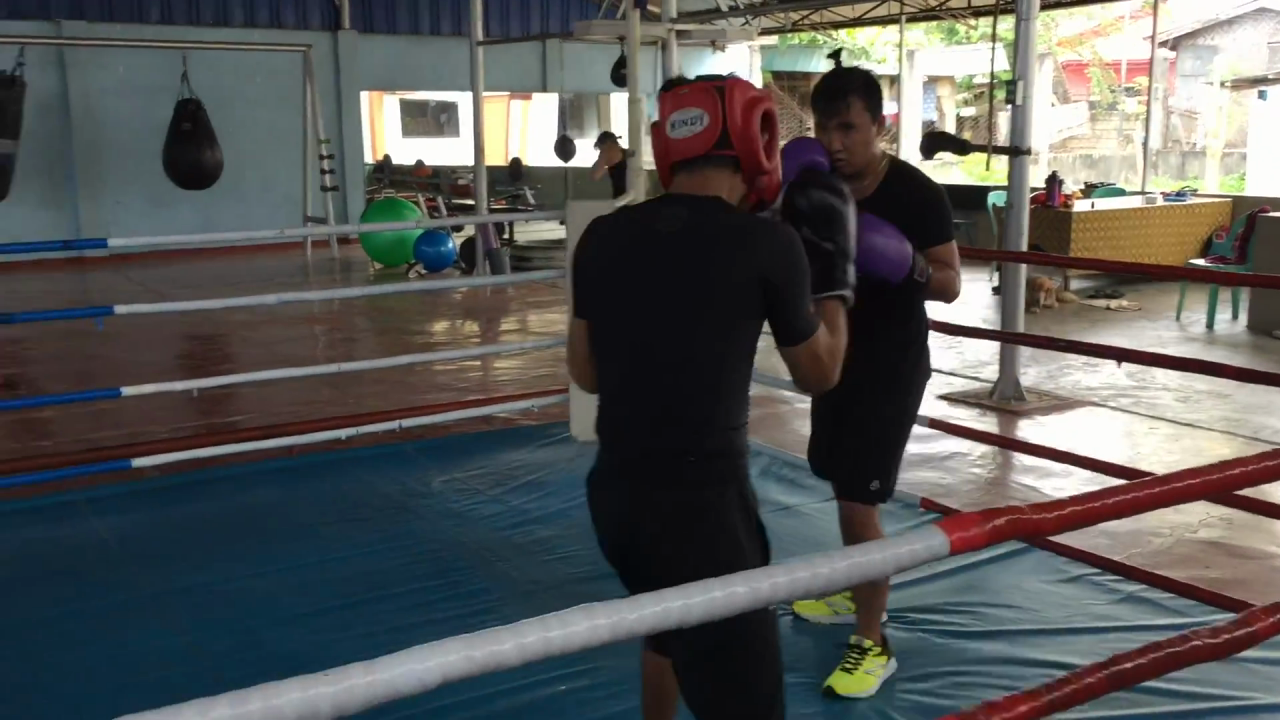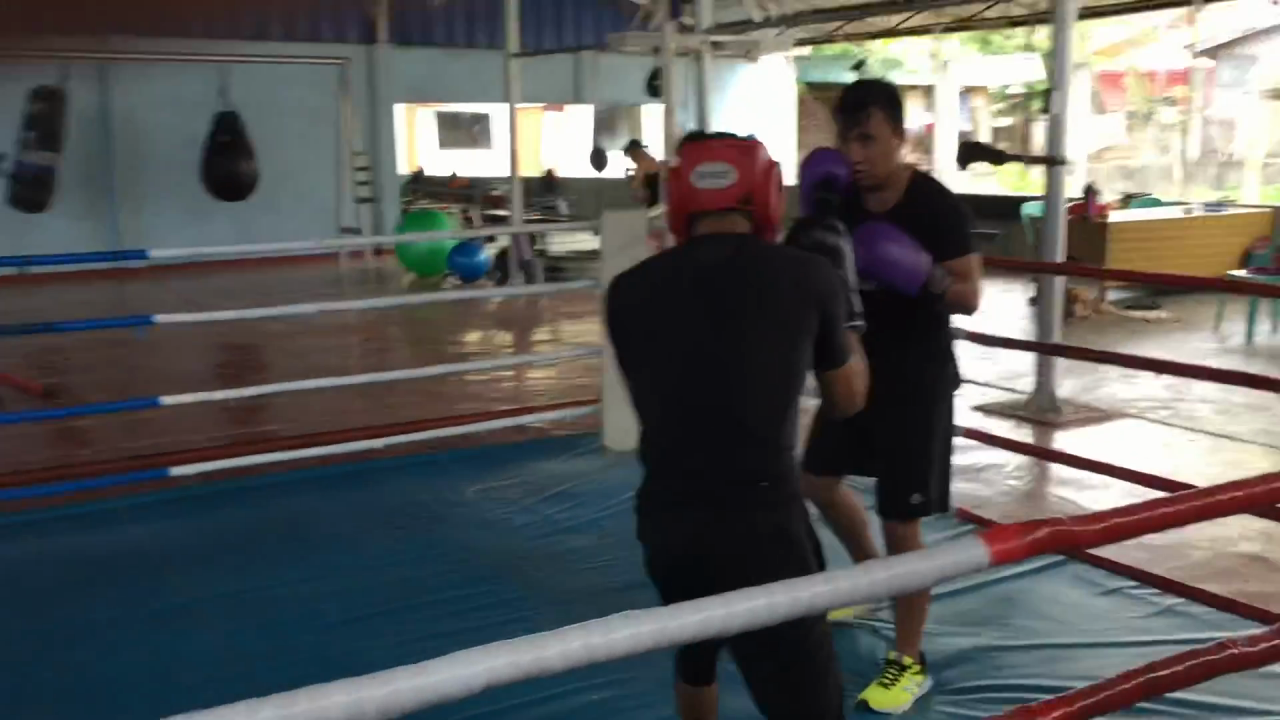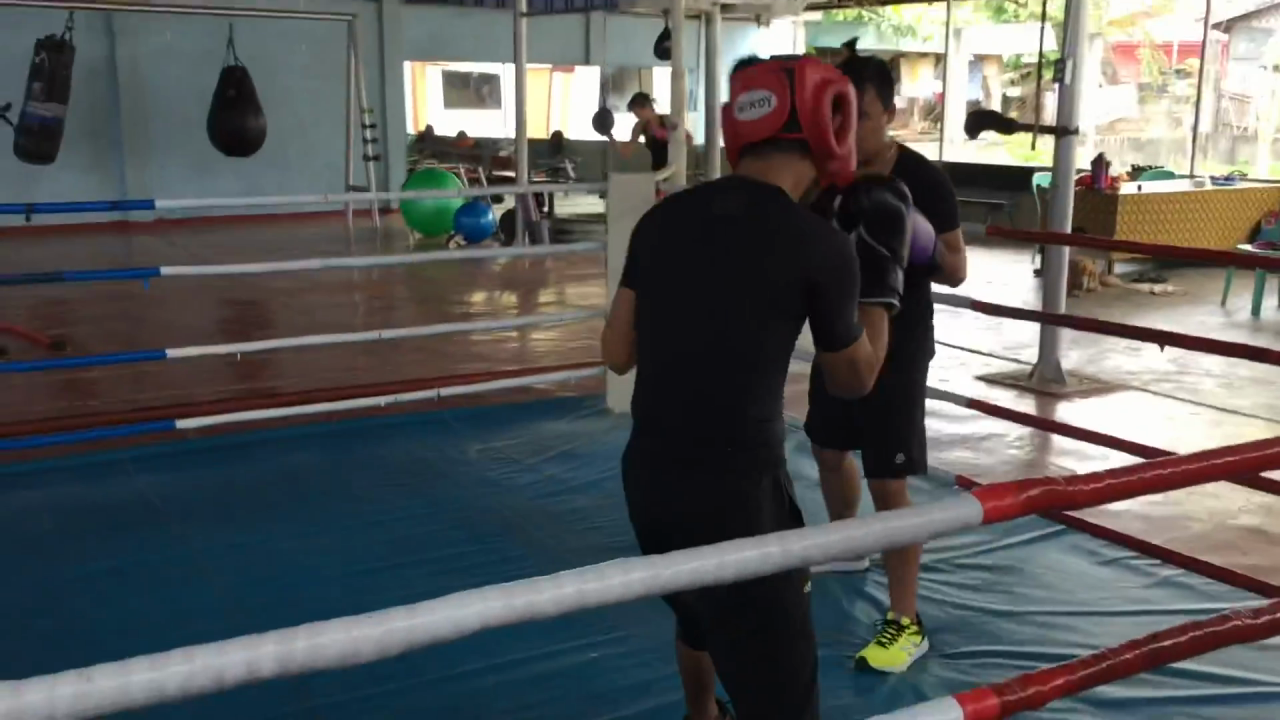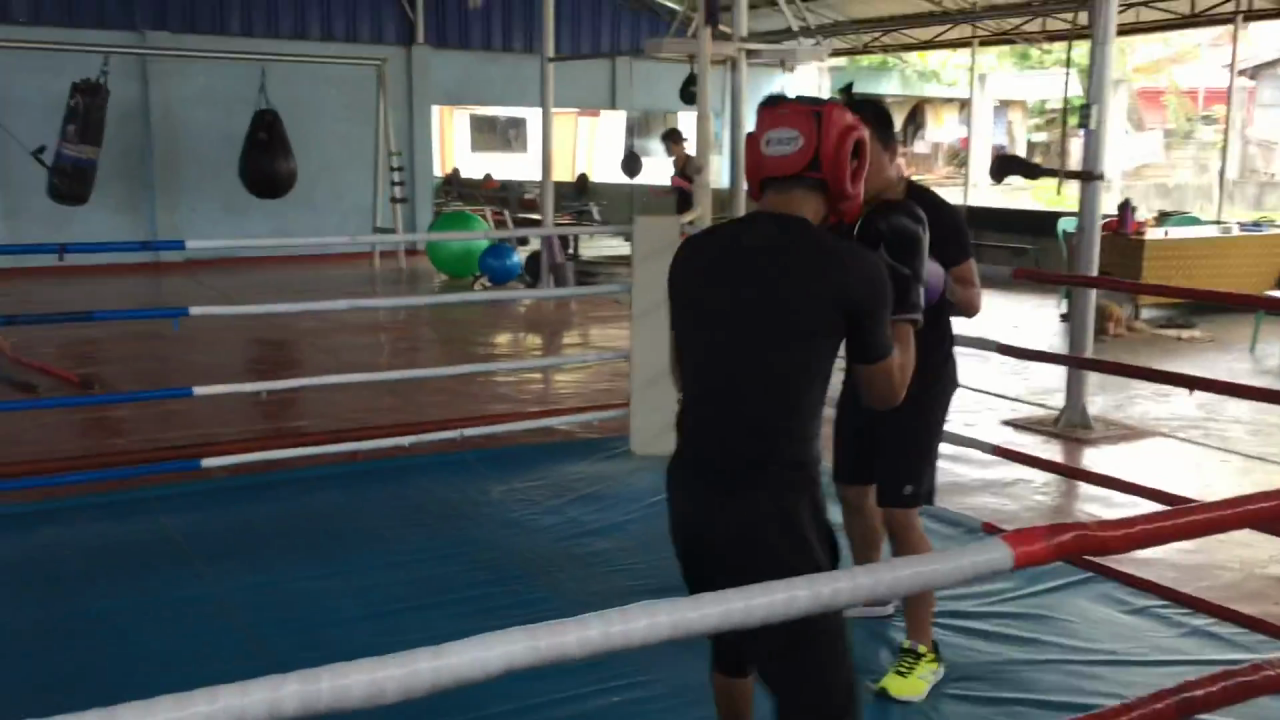
dt=0.3s
person 1, frame 1
left shoulder: (602, 238)
right shoulder: (769, 245)
right elbow: (820, 373)
right wrist: (835, 258)
left hip: (615, 491)
right hip: (703, 500)
left knee: (672, 620)
person 1, frame 2
left shoulder: (630, 289)
right shoulder: (808, 275)
right elbow: (847, 401)
left hip: (665, 520)
right hip: (762, 528)
left knee: (699, 643)
person 1, frame 3
left shoulder: (662, 219)
right shoulder: (819, 246)
left elbow: (617, 354)
right elbow: (853, 379)
right wrist: (885, 266)
left hip: (648, 474)
right hip: (736, 489)
left knee: (699, 606)
person 1, frame 4
left shoulder: (694, 254)
right shoulder: (853, 270)
right elbow: (886, 392)
right wrist: (908, 285)
left hip: (690, 495)
right hip: (773, 510)
left knee: (731, 636)
person 2, frame 1
left shoulder: (916, 194)
left elbow: (950, 282)
left wrist: (908, 266)
left hip: (891, 366)
left knee: (860, 505)
right knee: (843, 490)
left ankle: (872, 644)
right ankle: (858, 593)
person 2, frame 2
left shoulder: (937, 205)
right shoulder: (841, 197)
left elbow: (969, 297)
left wrist: (926, 277)
left hip: (918, 379)
right hip: (856, 366)
left knee: (900, 524)
right knee: (818, 480)
left ankle: (908, 662)
person 2, frame 3
left shoulder: (923, 181)
left elbow: (956, 270)
left wrist: (928, 249)
left hip: (897, 344)
left knee: (888, 483)
right knee: (830, 453)
left ankle: (905, 622)
person 2, frame 4
left shoulder: (934, 215)
left elbow: (971, 300)
left wrist: (935, 284)
left hip: (920, 376)
right hip: (866, 368)
left knee: (899, 511)
right knee: (853, 489)
left ankle: (923, 650)
